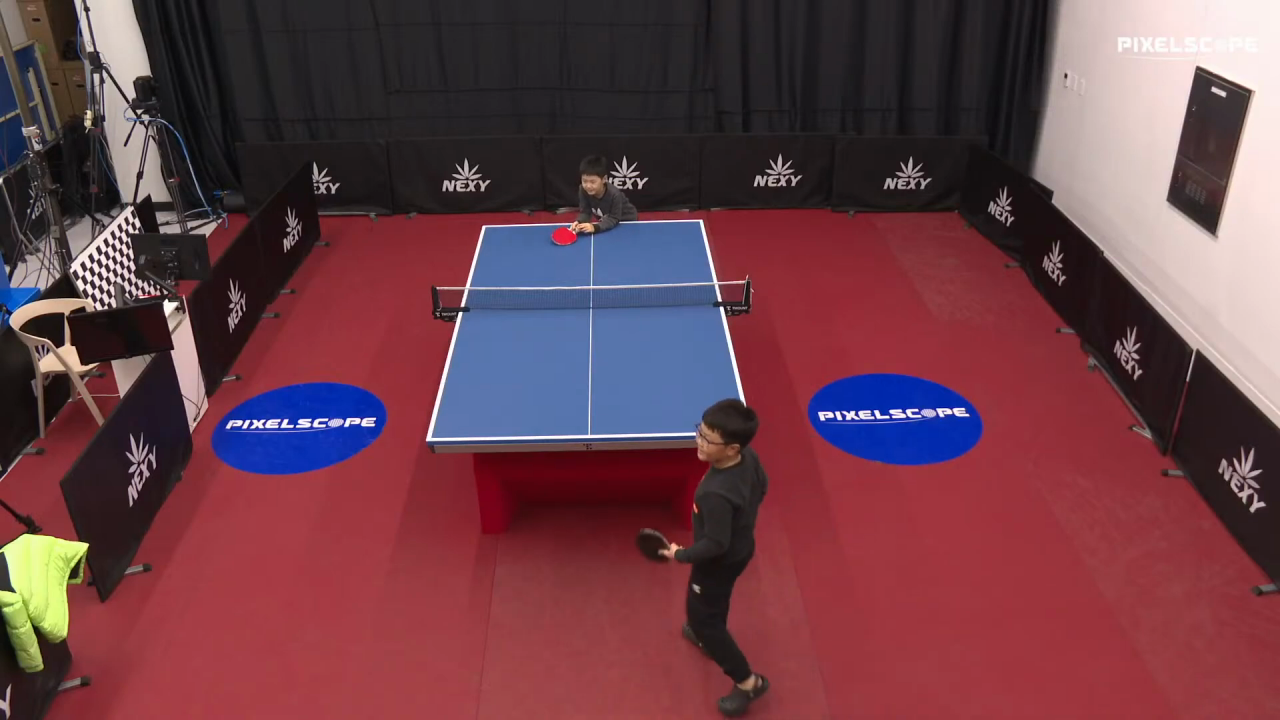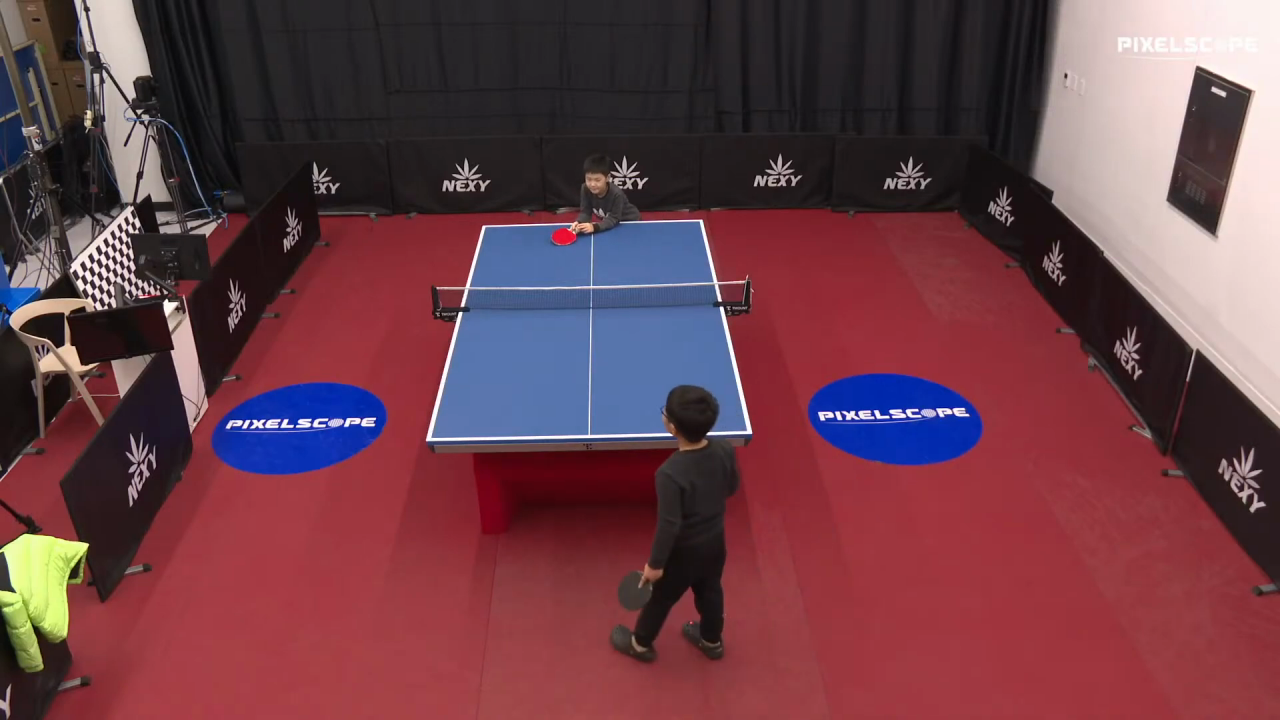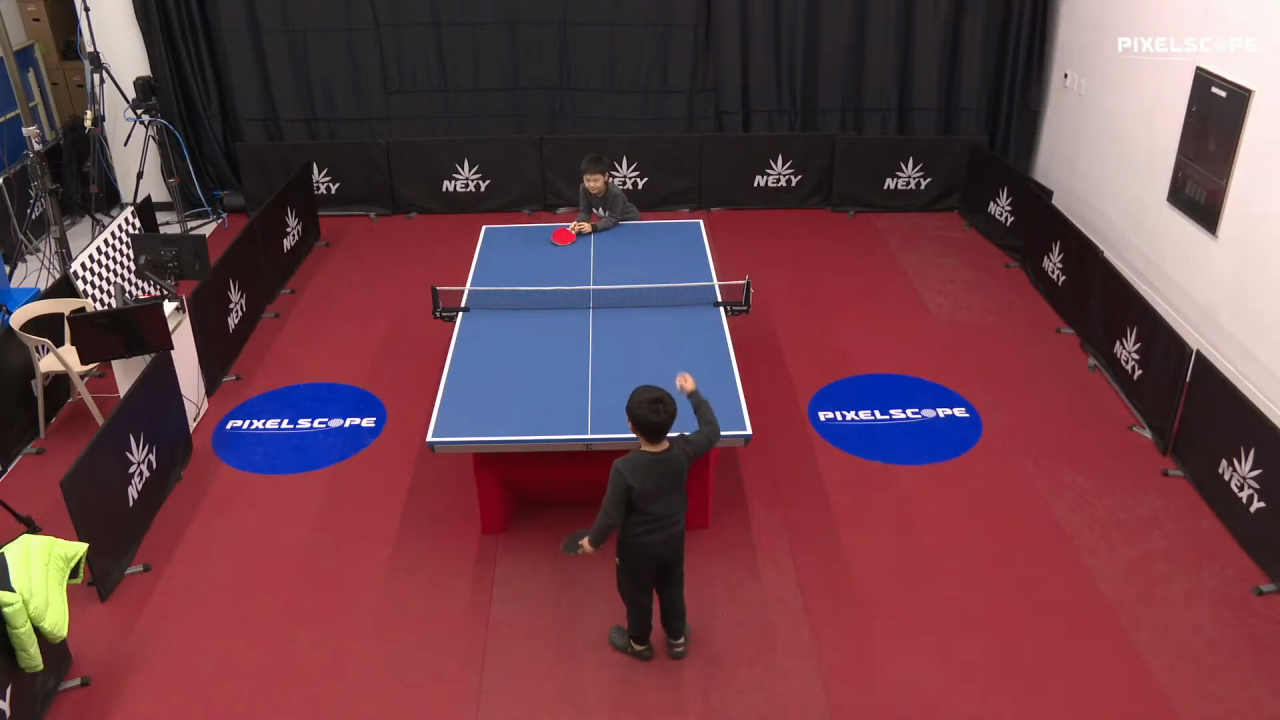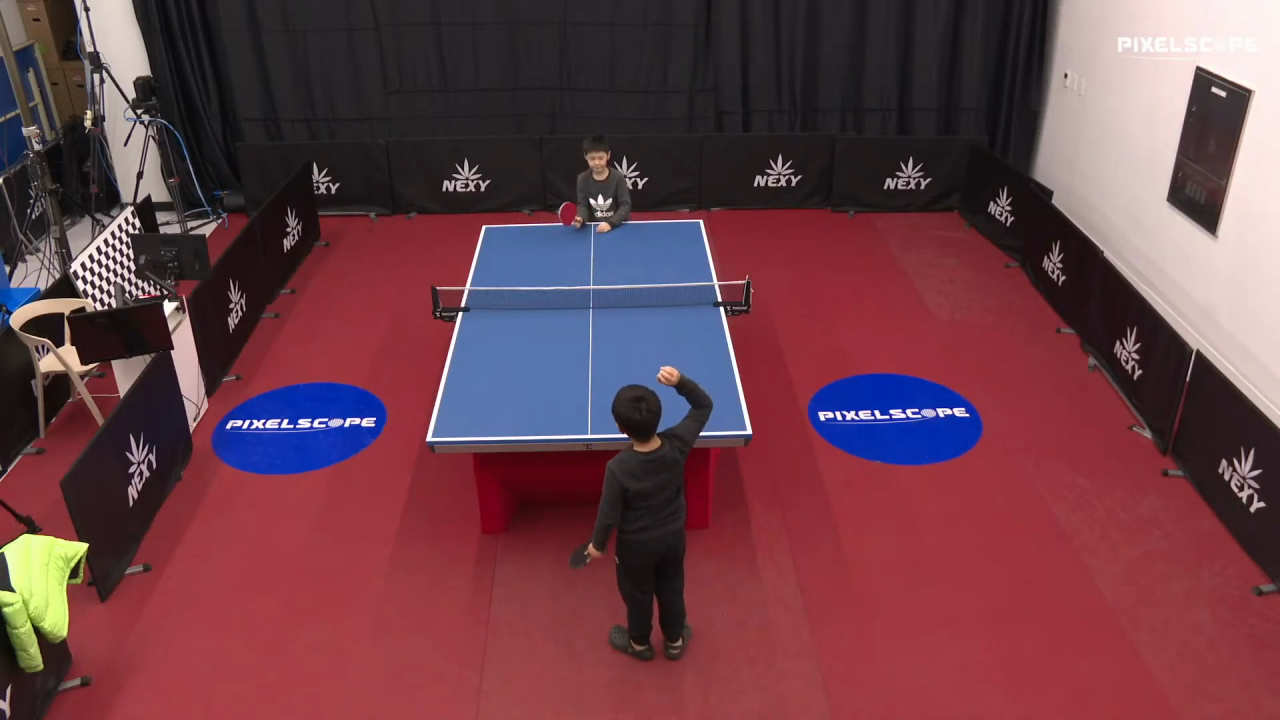
dt=0.4s
person 1, frame 1
left shoulder: (716, 492)
right shoulder: (750, 457)
left elbow: (713, 545)
right elbow: (761, 487)
left wrist: (680, 554)
left hip: (719, 561)
right hip: (742, 549)
left knee: (705, 620)
right knee: (716, 601)
left ankle: (747, 682)
right ankle: (705, 638)
person 1, frame 2
left shoulder: (671, 473)
right shoulder: (724, 450)
left elbow: (669, 524)
right elbow: (732, 486)
left wrist: (655, 563)
left hip: (684, 549)
right hip: (714, 540)
left knee: (661, 596)
right knee: (710, 590)
left ankle: (641, 644)
right ankle: (711, 640)
person 1, frame 3
left shoulder: (624, 469)
right shoulder: (684, 451)
left elbow: (611, 515)
right elbow: (712, 430)
left wrist: (593, 541)
right wrist: (693, 394)
left hip: (637, 547)
right hip: (673, 539)
left knee: (637, 595)
right knee: (672, 588)
left ankle: (639, 643)
right ankle: (677, 639)
person 1, frame 4
left shoulder: (618, 469)
right shoulder: (677, 445)
left elbow: (609, 515)
right elbow: (704, 405)
left wrist: (597, 544)
right wrist: (680, 381)
left hip: (637, 545)
right hip: (673, 535)
left knee: (638, 595)
right knee: (672, 589)
left ankle: (640, 643)
right ankle: (675, 640)
